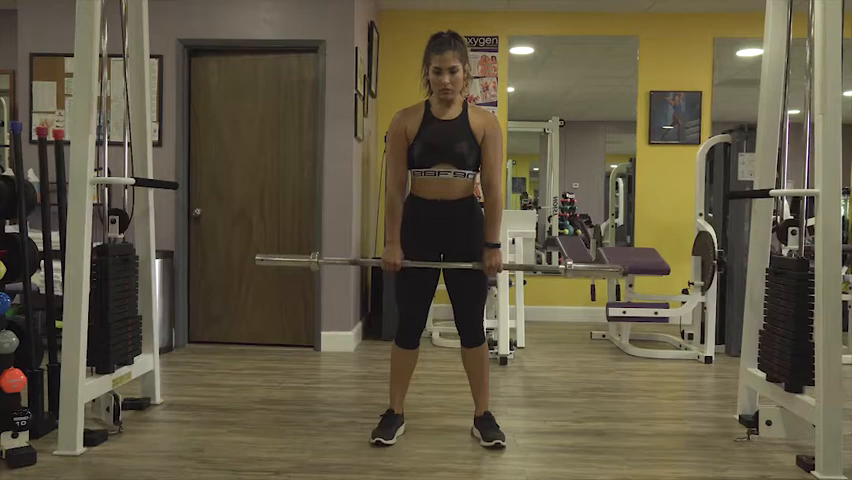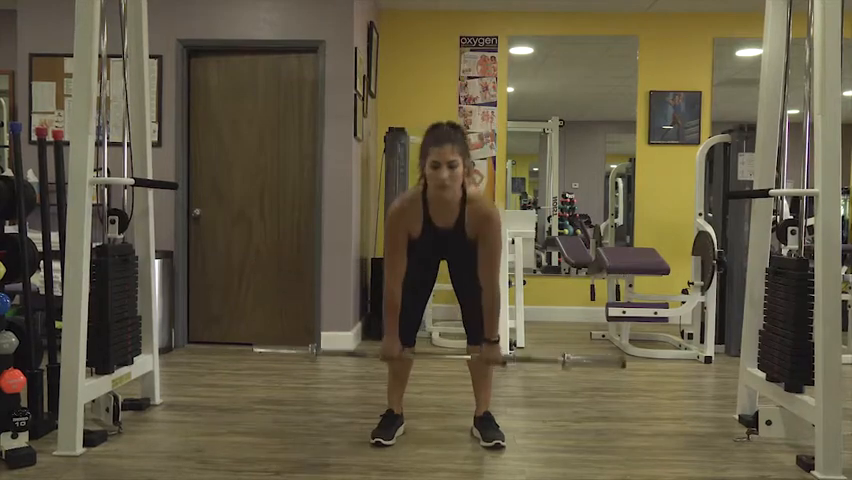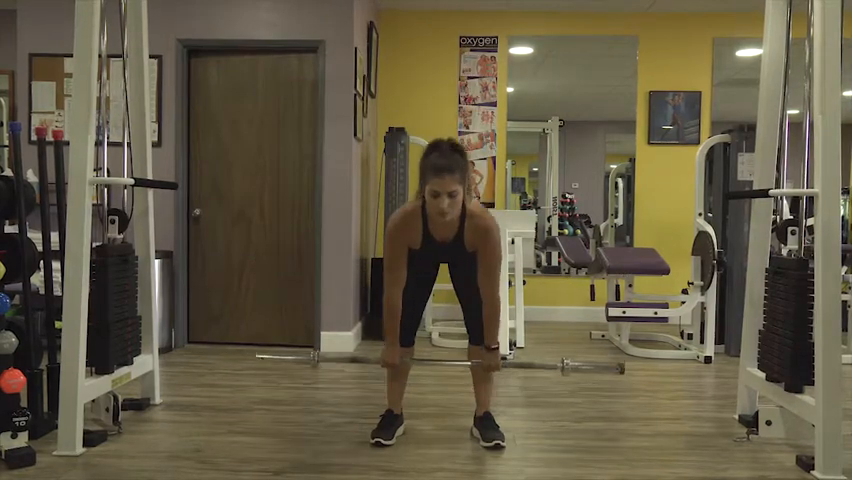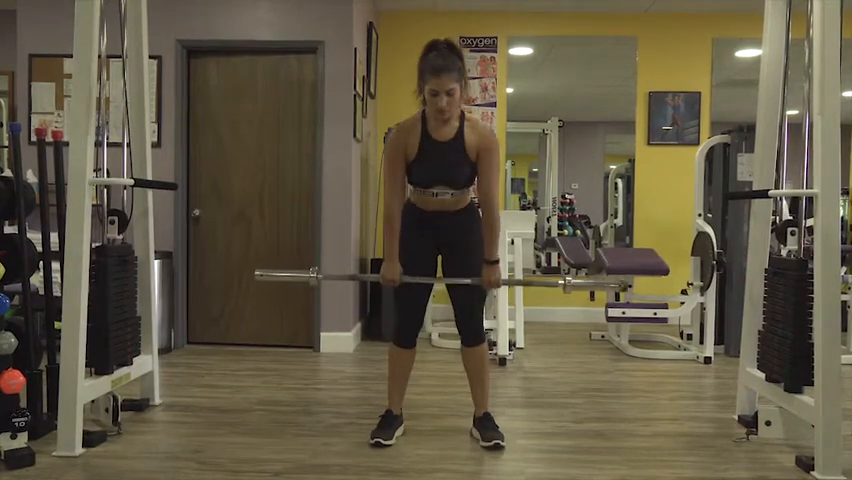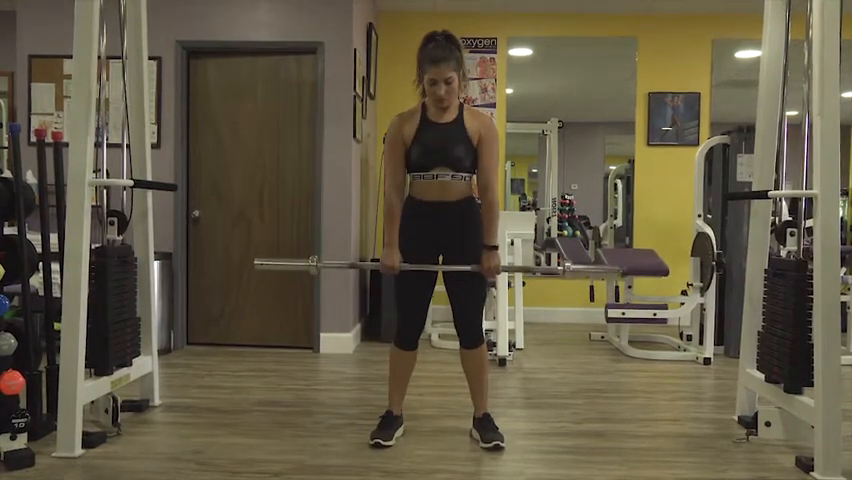
dt=0.7s
person 1, frame 1
left shoulder: (484, 122)
right shoulder: (406, 120)
left elbow: (493, 187)
right elbow: (394, 187)
left wrist: (492, 244)
right wrist: (392, 242)
left hip: (465, 224)
right hip: (418, 224)
left knee: (471, 326)
right knee: (409, 325)
left ankle: (482, 415)
right ankle: (394, 412)
person 1, frame 2
left shoulder: (484, 211)
right shoulder: (402, 209)
left elbow: (489, 282)
right elbow: (393, 281)
left wrist: (492, 339)
right wrist: (390, 336)
left hip: (467, 255)
right hip: (420, 257)
left knee: (476, 332)
right knee: (406, 330)
left ankle: (482, 415)
right ankle: (394, 413)
person 1, frame 3
left shoulder: (483, 224)
right shoulder: (402, 222)
left elbow: (490, 294)
right elbow: (393, 291)
left wrist: (492, 346)
right wrist: (390, 345)
left hip: (465, 258)
right hip: (421, 258)
left knee: (478, 329)
right knee: (405, 329)
left ankle: (483, 416)
right ankle: (393, 414)
person 1, frame 4
left shoulder: (481, 136)
right shoulder: (403, 135)
left elbow: (489, 202)
right elbow: (392, 201)
left wrist: (491, 260)
right wrist: (390, 258)
left hip: (463, 229)
right hip: (416, 229)
left knee: (472, 326)
right knee: (406, 325)
left ankle: (482, 416)
right ankle: (393, 414)
person 1, frame 5
left shoulder: (480, 124)
right shoulder: (403, 124)
left elbow: (489, 189)
right elbow: (392, 189)
left wrist: (491, 246)
right wrist: (390, 245)
left hip: (464, 225)
right hip: (416, 225)
left knee: (470, 327)
right knee: (408, 326)
left ankle: (482, 417)
right ankle: (393, 415)
